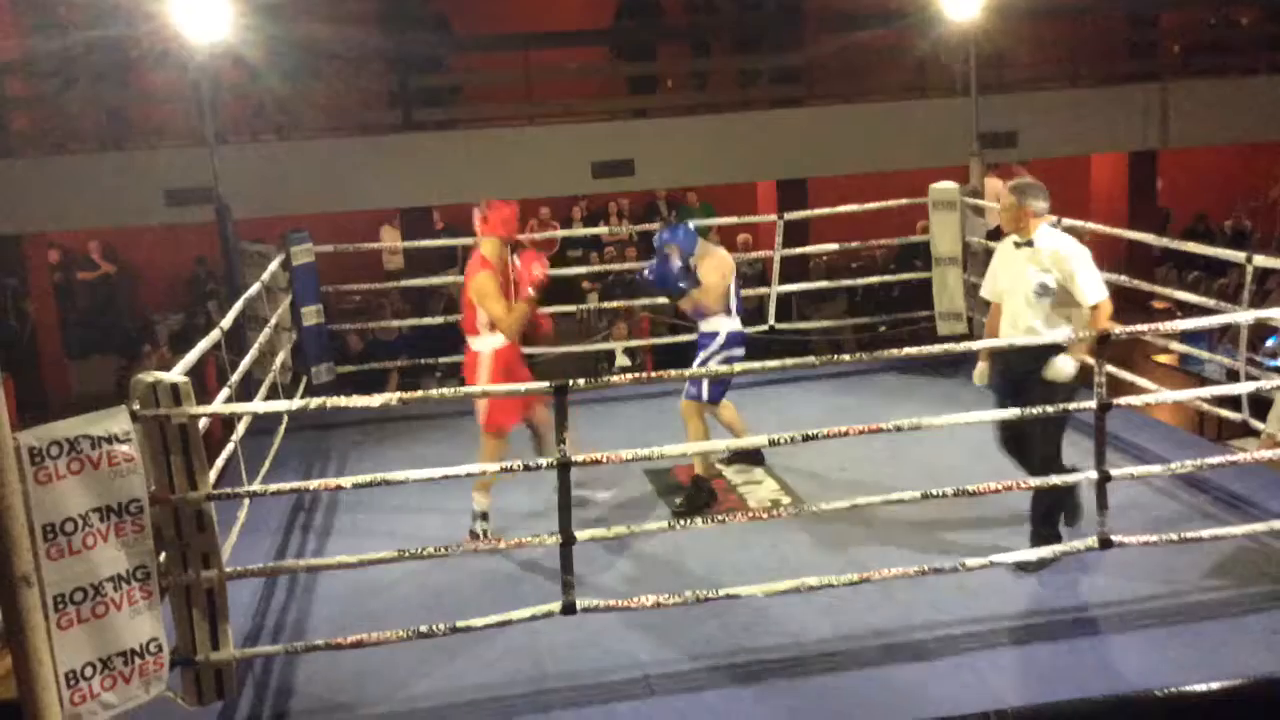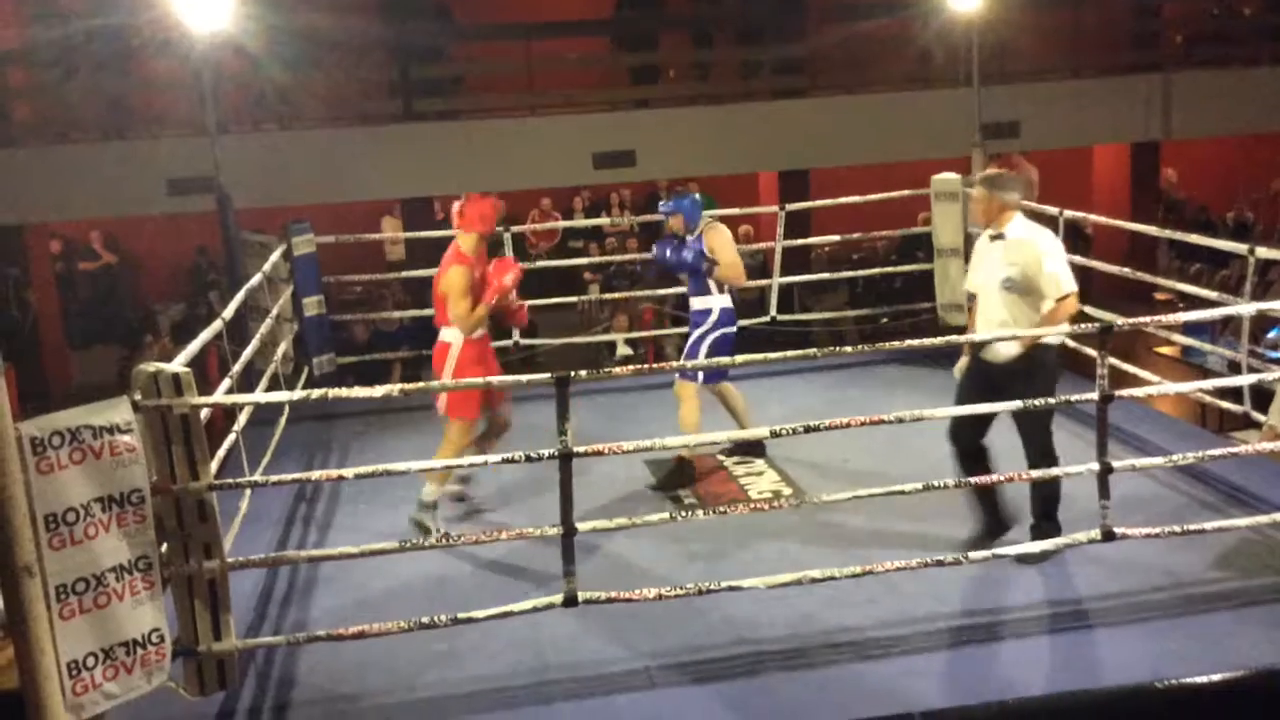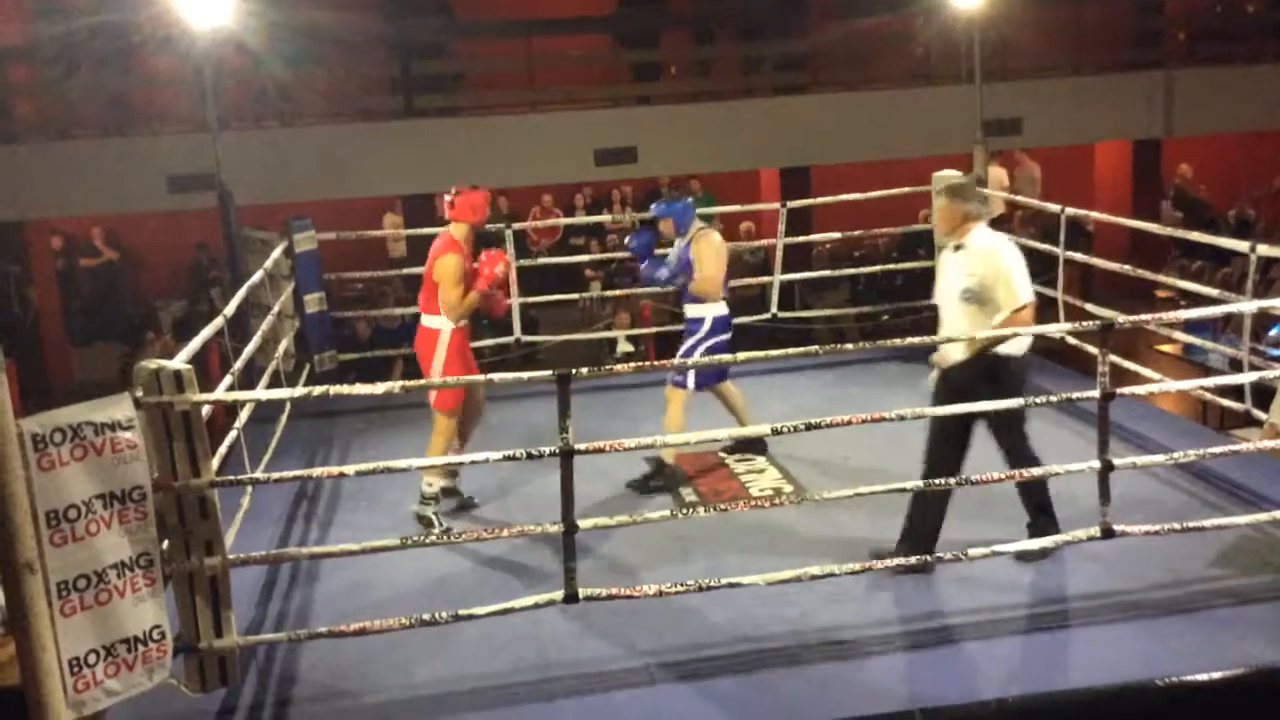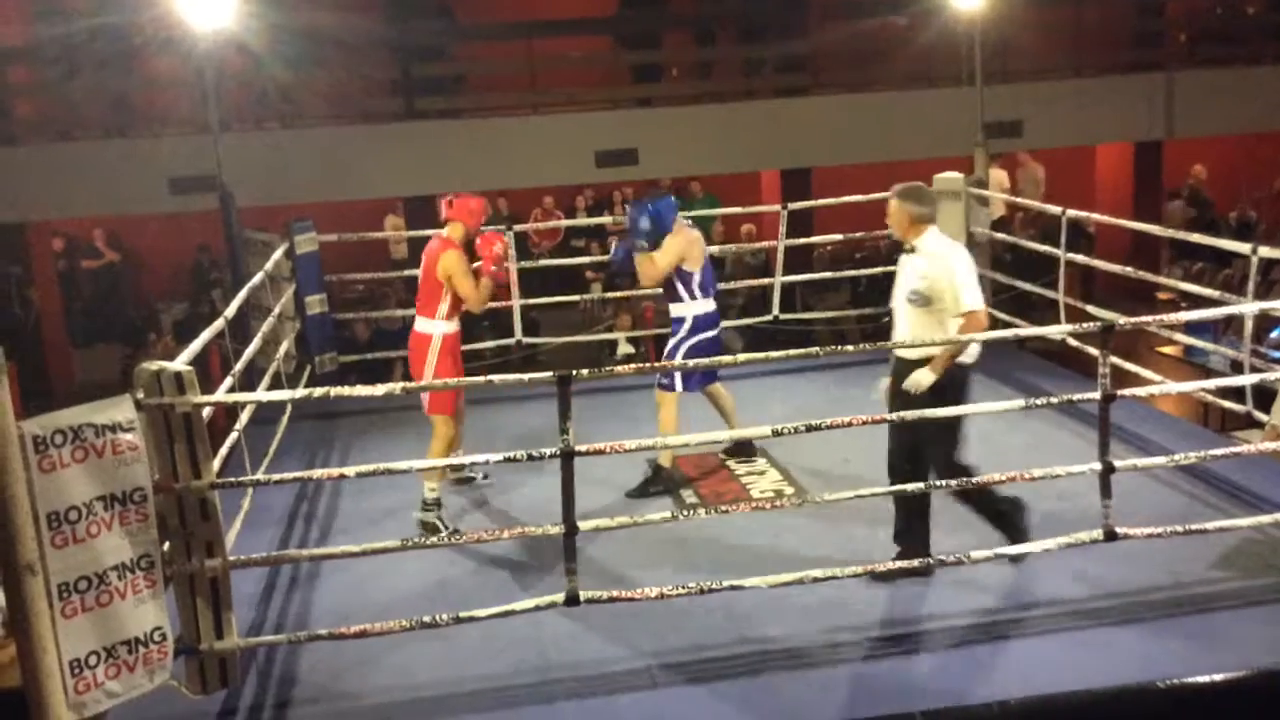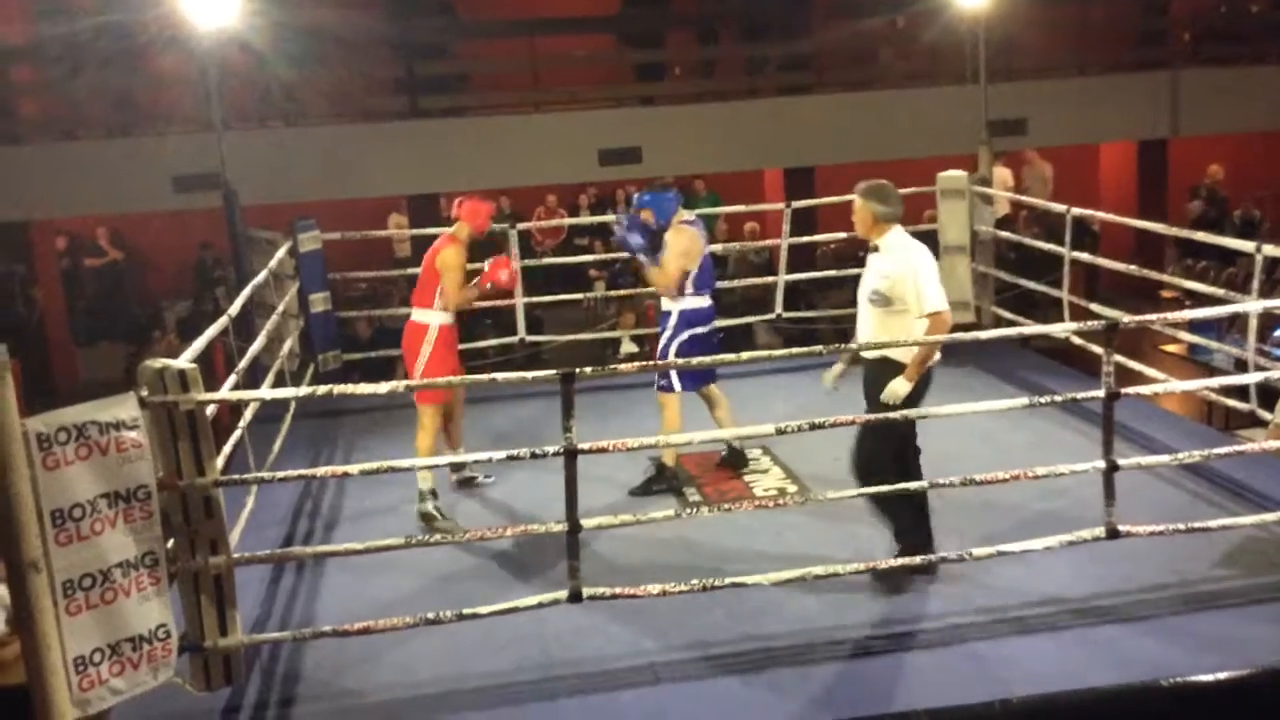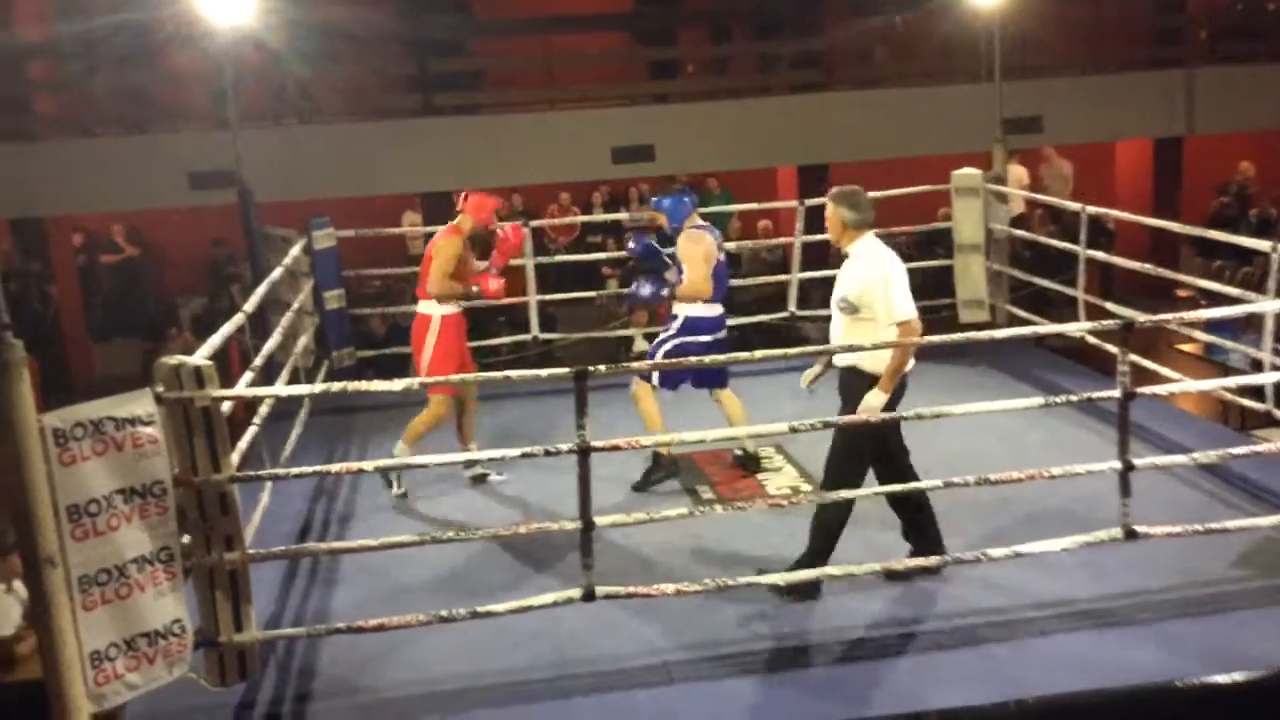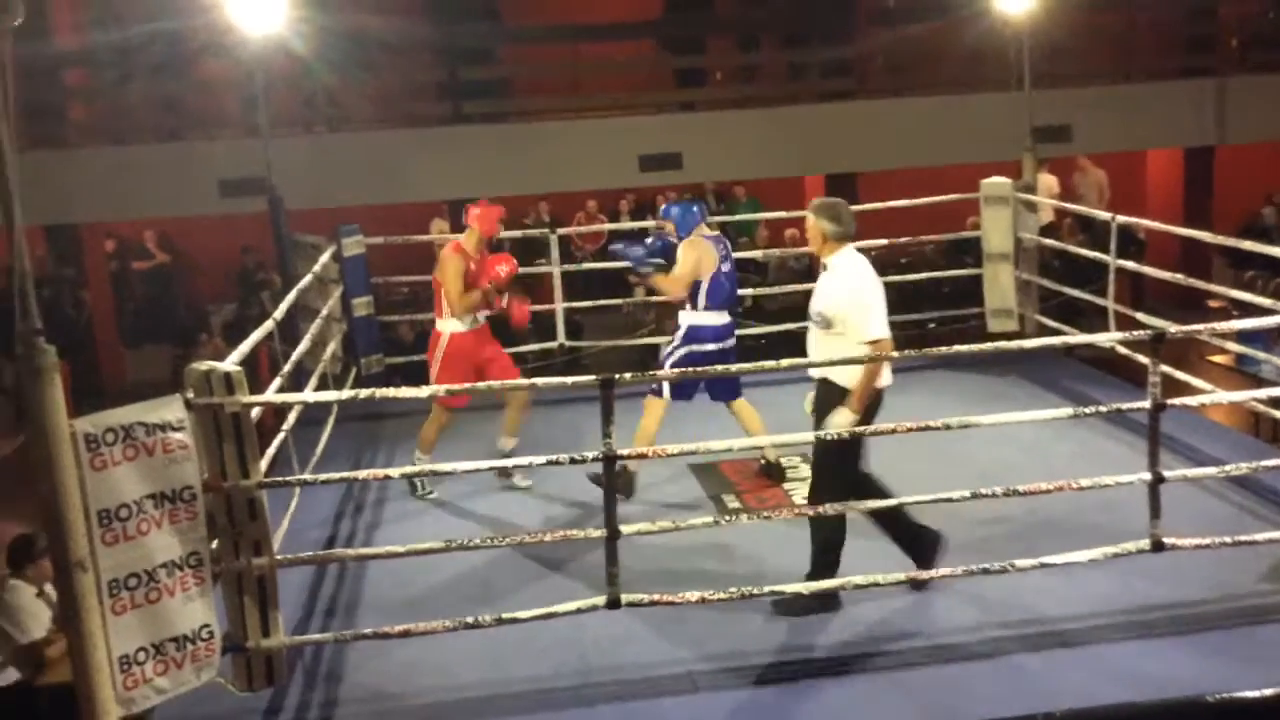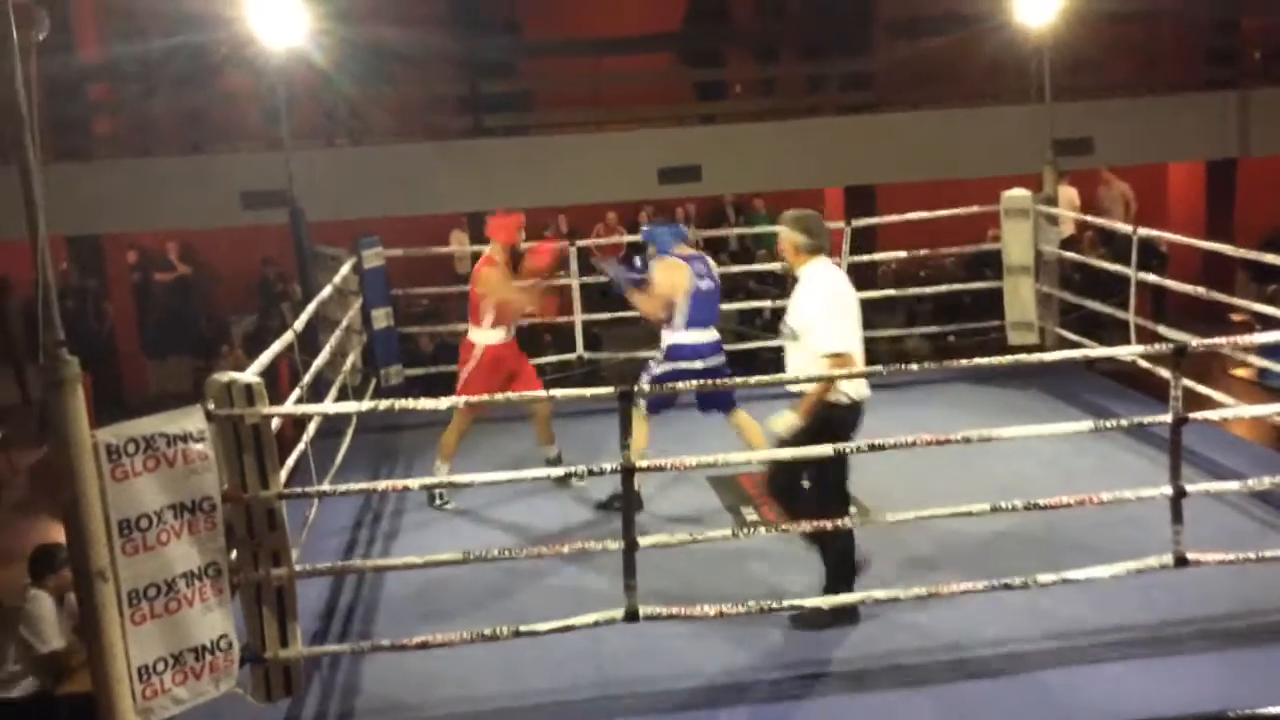
dt=0.2s
person 1, frame 1
left shoulder: (1066, 251)
right shoulder: (1005, 250)
left elbow: (1101, 308)
left wrist: (1074, 356)
right wrist: (986, 356)
left hip: (1051, 360)
right hip: (1012, 356)
left knee: (1043, 447)
right knee: (1013, 440)
left ankle: (1045, 538)
right ankle: (1063, 491)
person 1, frame 2
left shoulder: (1038, 242)
right shoulder: (984, 243)
left elbow: (1068, 303)
left wrist: (1021, 344)
right wrist: (968, 351)
left hip: (1030, 357)
right hip: (989, 352)
left knee: (1037, 445)
right knee: (963, 434)
left ankle: (1046, 530)
right ankle: (993, 519)
person 1, frame 3
left shoulder: (999, 252)
right shoulder: (949, 254)
left elbow: (1023, 315)
left wrist: (970, 348)
right wrist: (941, 361)
left hip: (997, 366)
right hip: (957, 366)
left knee: (1016, 451)
right knee: (940, 456)
left ankle: (1044, 529)
right ankle: (916, 546)
person 1, frame 4
left shoulder: (948, 257)
right shoulder: (909, 257)
left elbow: (976, 321)
left wrist: (934, 369)
right wrist: (894, 370)
left hip: (943, 374)
right hip: (909, 370)
left knee: (944, 465)
right knee: (904, 464)
left ankle: (1009, 516)
right ankle: (912, 553)
person 1, frame 5
left shoulder: (911, 256)
right shoulder: (879, 253)
left elbow: (941, 321)
left wrist: (910, 376)
right wrist: (846, 361)
left hip: (900, 373)
right hip: (877, 368)
left knee: (871, 463)
right knee: (900, 461)
left ankle: (914, 544)
right ankle: (918, 550)
person 1, frame 6
left shoulder: (880, 264)
right shoulder: (856, 259)
left elbow: (911, 330)
left wrist: (884, 389)
right wrist: (824, 364)
left hip: (871, 382)
right hip: (857, 376)
left knee: (839, 475)
right knee: (893, 467)
left ankle: (809, 571)
right ankle: (928, 548)
person 1, frame 7
left shoulder: (854, 279)
right shoulder: (837, 270)
left elbow: (879, 348)
left wrist: (851, 408)
right wrist: (820, 387)
left hip: (850, 395)
right hip: (836, 388)
left knee: (828, 491)
right knee: (850, 482)
left ankle: (820, 588)
right ankle: (921, 544)
person 1, frame 8
left shoulder: (822, 289)
right shoulder: (819, 279)
left elbow: (841, 362)
left wrist: (799, 413)
left hip: (830, 407)
right hip: (821, 403)
left knee: (827, 500)
right knee: (781, 483)
left ankle: (840, 601)
right ankle: (840, 559)
person 2, frame 1
left shoulder: (498, 259)
right shoulder: (486, 274)
right elbow: (510, 327)
left wrist: (531, 317)
right wrist: (531, 287)
left hip: (506, 355)
right hip: (489, 362)
left knee: (542, 421)
right knee: (495, 448)
right ankle: (479, 522)
person 2, frame 2
left shoulder: (475, 253)
right shoulder: (458, 270)
right elbow: (465, 325)
left wrist: (506, 303)
right wrist: (496, 293)
left hip: (478, 346)
right hip: (458, 352)
left knee: (500, 420)
right knee: (459, 435)
left ankle: (458, 482)
right ankle: (426, 509)
person 2, frame 3
left shoulder: (459, 244)
right shoulder: (451, 257)
right elbow: (454, 314)
left wrist: (488, 294)
right wrist: (485, 284)
left hip: (454, 338)
right hip: (441, 339)
left knee: (473, 408)
right knee: (446, 422)
left ankle: (448, 481)
right ankle: (427, 503)
person 2, frame 4
left shoulder: (442, 243)
right shoulder: (453, 254)
right elbow: (476, 303)
left wrist: (482, 271)
right wrist: (490, 265)
left hip: (441, 338)
right hip: (434, 343)
left knee: (457, 408)
right knee: (445, 428)
left ankle: (456, 468)
right ankle: (429, 510)
person 2, frame 5
left shoulder: (451, 244)
right shoulder: (453, 249)
right elbow: (453, 301)
left wrist: (485, 281)
right wrist: (488, 283)
left hip: (439, 332)
right hip: (429, 334)
left knee: (454, 404)
right knee: (431, 417)
left ankle: (459, 470)
right ankle: (427, 502)
person 2, frame 6
left shoulder: (460, 240)
right shoulder: (451, 239)
left elbow: (466, 282)
right elbow: (436, 287)
left wrist: (500, 258)
right wrist: (476, 287)
left hip: (450, 324)
right hip: (435, 327)
left knee: (468, 396)
right knee: (440, 406)
left ankle: (473, 465)
person 2, frame 7
left shoulder: (480, 254)
right shoulder: (453, 258)
right elbow: (458, 307)
left wrist: (507, 304)
right wrist: (491, 284)
left hip: (480, 336)
right hip: (453, 342)
left knee: (520, 395)
right knee: (442, 415)
left ankle: (505, 462)
right ankle: (417, 470)
person 2, frame 8
left shoulder: (503, 264)
right shoulder: (490, 271)
right elbow: (520, 305)
left hip: (508, 347)
right hip: (484, 351)
left knee: (543, 409)
right knee: (462, 421)
left ankle: (554, 465)
right ankle: (437, 484)
person 3, frame 1
left shoulder: (712, 258)
right shoulder: (697, 261)
left elbow: (712, 303)
right elbow: (693, 308)
left wrist: (679, 282)
right wrist: (669, 282)
left hip: (722, 338)
right hip: (715, 338)
left knee: (691, 406)
right knee: (712, 401)
left ankle: (702, 486)
right ankle: (749, 448)
person 3, frame 2
left shoulder: (716, 233)
right shoulder: (693, 236)
left elbow: (738, 277)
right elbow: (693, 277)
left wrist: (700, 263)
right wrist: (676, 261)
left hip: (715, 317)
right hip: (706, 316)
left knee: (686, 386)
right knee: (716, 383)
left ankle: (684, 464)
right ankle: (751, 440)
person 3, frame 3
left shoulder: (707, 240)
right shoulder: (684, 240)
left elbow: (713, 290)
right elbow: (672, 272)
left wrist: (675, 278)
right wrist: (646, 257)
left hip: (709, 324)
right hip: (702, 323)
left knee: (676, 392)
right knee: (718, 382)
left ankle: (665, 469)
right ankle: (752, 437)
person 3, frame 4
left shoulder: (680, 238)
right shoulder: (676, 234)
left elbow: (649, 278)
right elbow: (660, 274)
left wrist: (637, 242)
right wrist: (633, 248)
left hip: (692, 321)
right hip: (701, 319)
left knee: (666, 395)
right knee: (708, 383)
left ankle: (664, 473)
right ankle: (742, 441)
person 3, frame 5
left shoulder: (679, 234)
right shoulder: (690, 224)
left elbow: (666, 285)
right elbow: (671, 264)
left wrist: (641, 251)
right wrist: (644, 243)
left hip: (682, 319)
right hip: (701, 315)
left knee: (668, 395)
right knee: (706, 385)
left ankle: (667, 472)
right ankle: (735, 450)
person 3, frame 6
left shoulder: (691, 239)
right shoulder: (708, 232)
left elbow: (702, 289)
left wrist: (662, 290)
right wrist: (654, 254)
left hip: (690, 326)
right hip: (712, 323)
left knee: (641, 386)
right knee: (720, 390)
left ankle: (663, 459)
right ankle: (749, 452)
person 3, frame 7
left shoulder: (692, 246)
right shoulder: (720, 242)
left elbow: (676, 290)
left wrist: (642, 266)
right wrist: (663, 253)
left hip: (695, 334)
right hip: (722, 332)
left knee: (655, 401)
right knee: (735, 399)
left ankle: (626, 475)
right ankle: (772, 462)
person 3, frame 8
left shoulder: (666, 265)
right shoulder: (707, 262)
left elbow: (655, 310)
left wrist: (628, 285)
right wrist: (645, 282)
left hip: (678, 352)
right hip: (710, 349)
left knee: (638, 414)
right knee: (734, 412)
